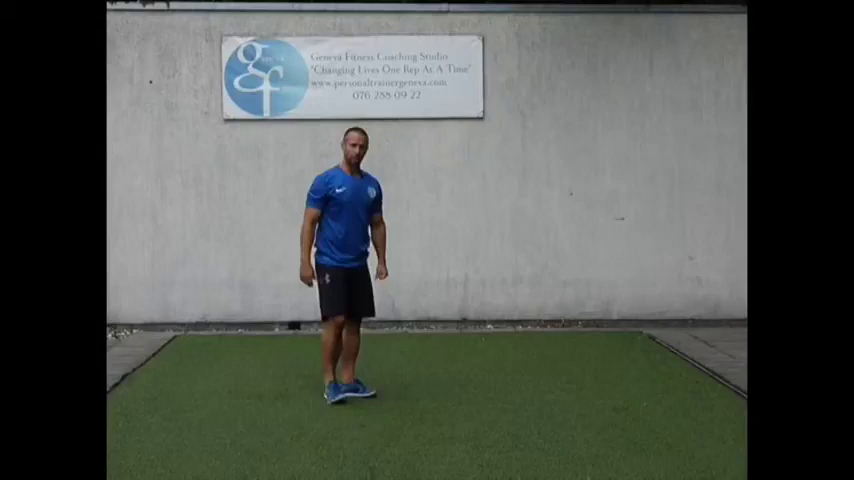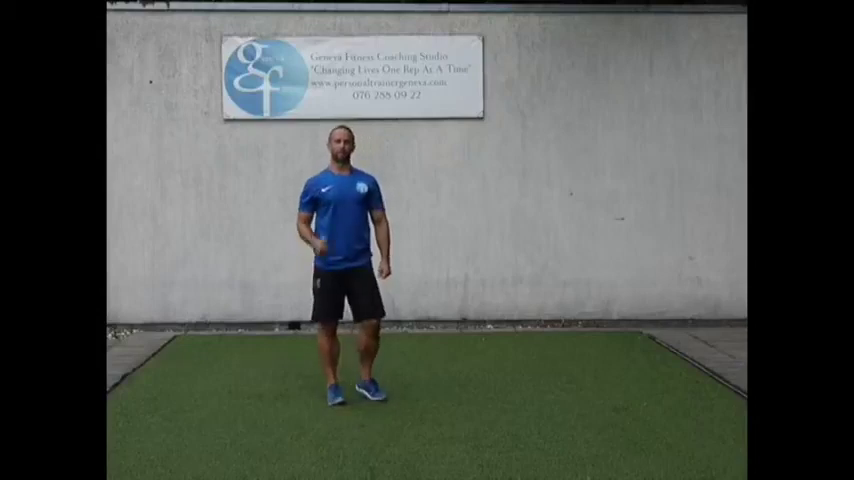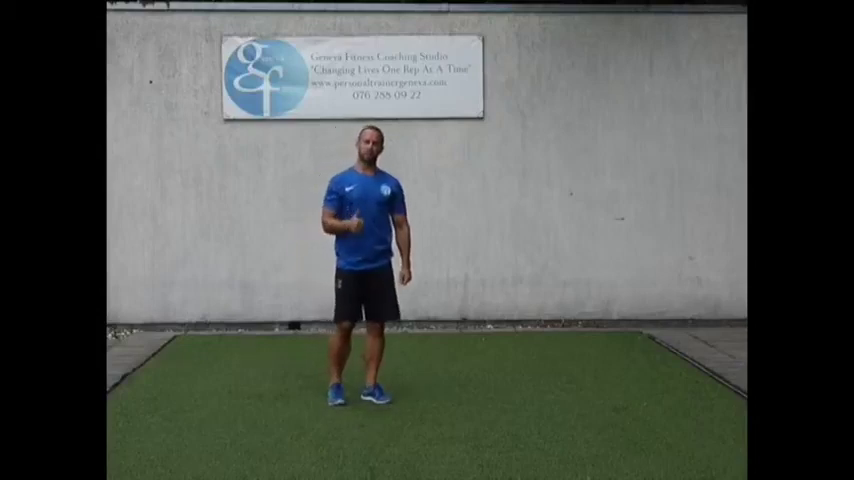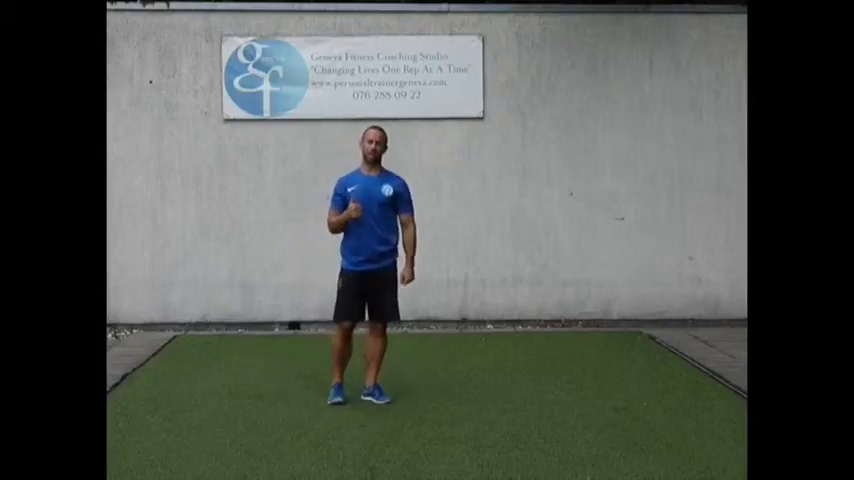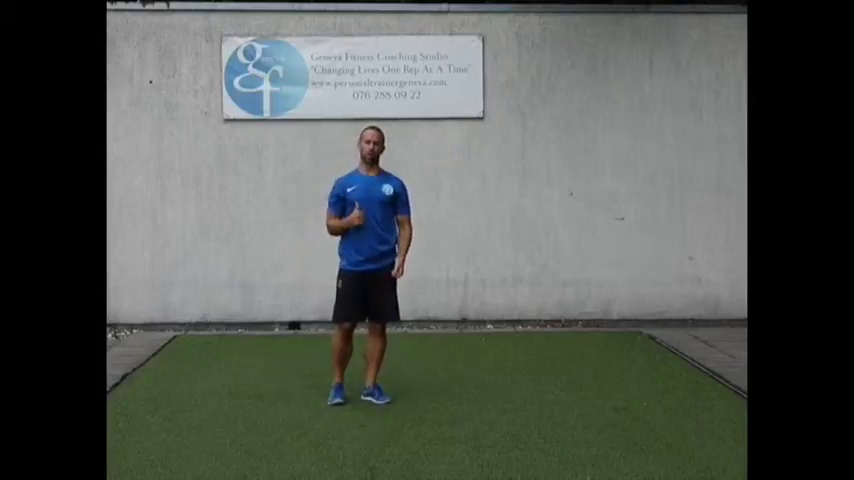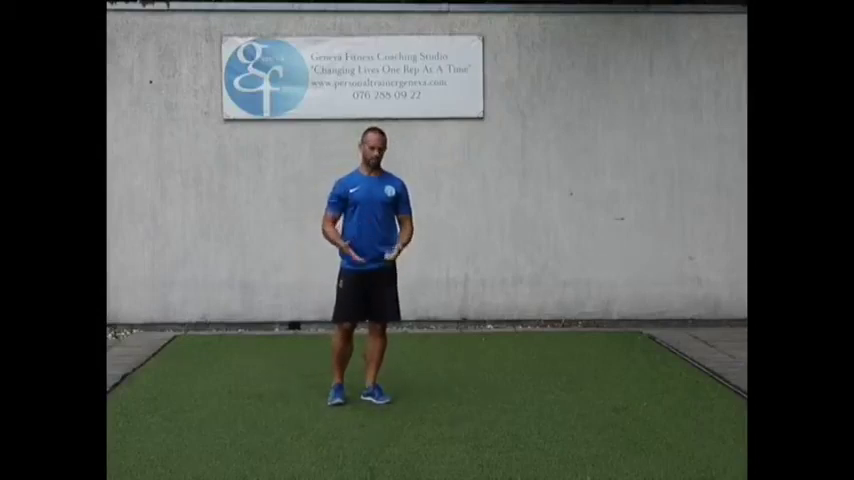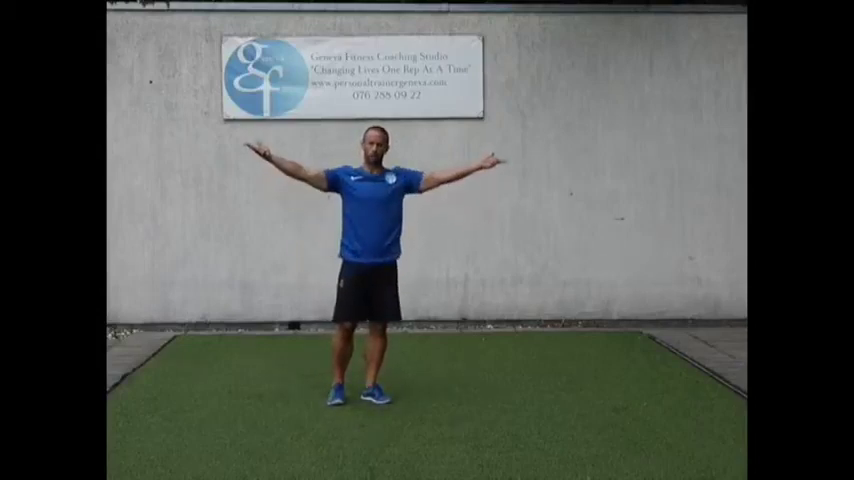
dt=0.7s
person 1, frame 1
left shoulder: (372, 185)
right shoulder: (326, 181)
left elbow: (377, 225)
right elbow: (310, 222)
left wrist: (382, 261)
right wrist: (306, 261)
left hip: (358, 265)
right hip: (330, 264)
left knee: (354, 323)
right knee: (336, 320)
left ankle: (349, 381)
right ankle: (330, 381)
person 1, frame 2
left shoulder: (367, 182)
right shoulder: (315, 184)
left elbow: (380, 221)
right elbow: (302, 222)
left wrist: (385, 258)
right wrist: (314, 241)
left hip: (361, 266)
right hip: (328, 268)
left knee: (372, 323)
right knee: (327, 327)
left ankle: (366, 379)
right ankle: (332, 384)
person 1, frame 3
left shoulder: (391, 184)
right shoulder: (339, 182)
left elbow: (401, 226)
right elbow: (327, 224)
left wrist: (406, 263)
right wrist: (347, 224)
left hip: (380, 268)
right hip: (349, 267)
left knee: (377, 326)
right knee: (344, 325)
left ankle: (371, 385)
right ankle: (335, 384)
person 1, frame 4
left shoulder: (396, 184)
right shoulder: (345, 183)
left elbow: (408, 225)
right elbow: (332, 226)
left wrist: (409, 263)
right wrist: (348, 215)
left hip: (384, 268)
right hip: (352, 268)
left knee: (379, 327)
right knee: (344, 326)
left ankle: (371, 385)
right ankle: (337, 383)
person 1, frame 5
left shoulder: (394, 185)
right shoulder: (343, 184)
left elbow: (404, 226)
right elbow: (331, 226)
left wrist: (401, 258)
right wrist: (349, 221)
left hip: (383, 269)
right hip: (351, 268)
left knee: (378, 327)
right knee: (344, 326)
left ankle: (371, 386)
right ankle: (337, 384)
person 1, frame 6
left shoulder: (396, 185)
right shoulder: (345, 184)
left elbow: (406, 224)
right elbow: (327, 224)
left wrist: (400, 246)
right wrist: (343, 246)
left hip: (384, 270)
right hip: (352, 269)
left knee: (378, 327)
right knee: (345, 327)
left ankle: (371, 386)
right ankle: (337, 385)
person 1, frame 7
left shoulder: (400, 178)
right shoulder: (345, 176)
left elbow: (438, 177)
right elbow: (305, 174)
left wrist: (479, 165)
right wrist: (271, 157)
left hip: (385, 267)
right hip: (353, 265)
left knee: (379, 327)
right knee: (345, 326)
left ankle: (371, 386)
right ankle: (338, 385)
